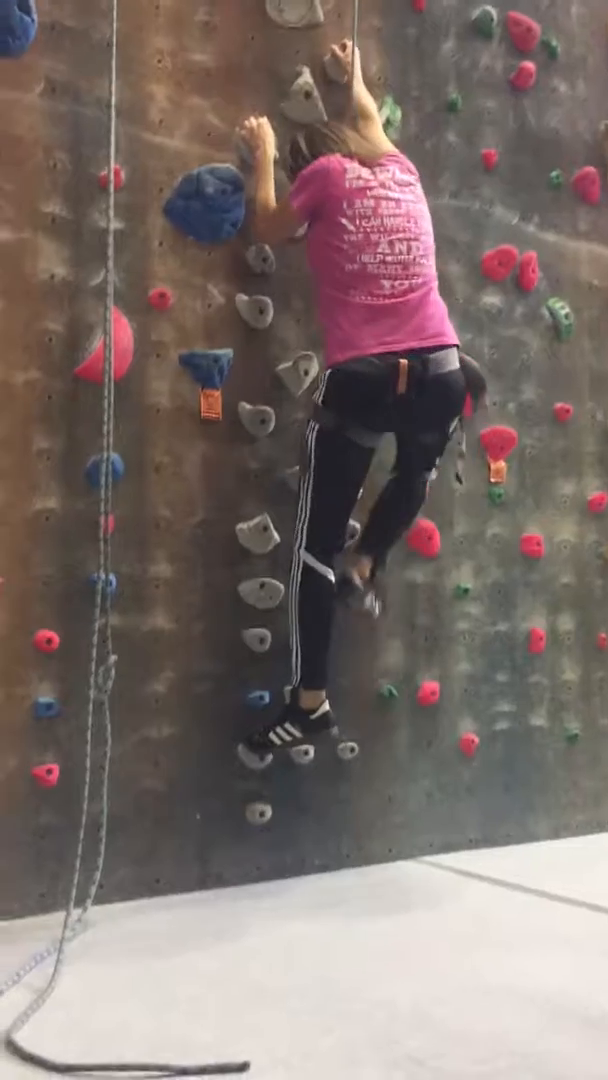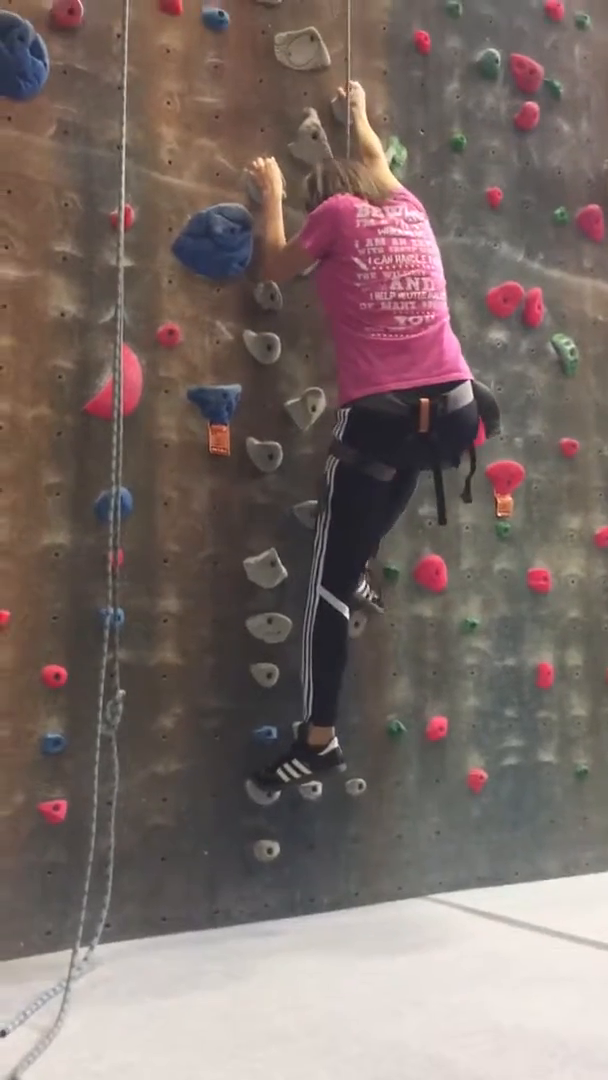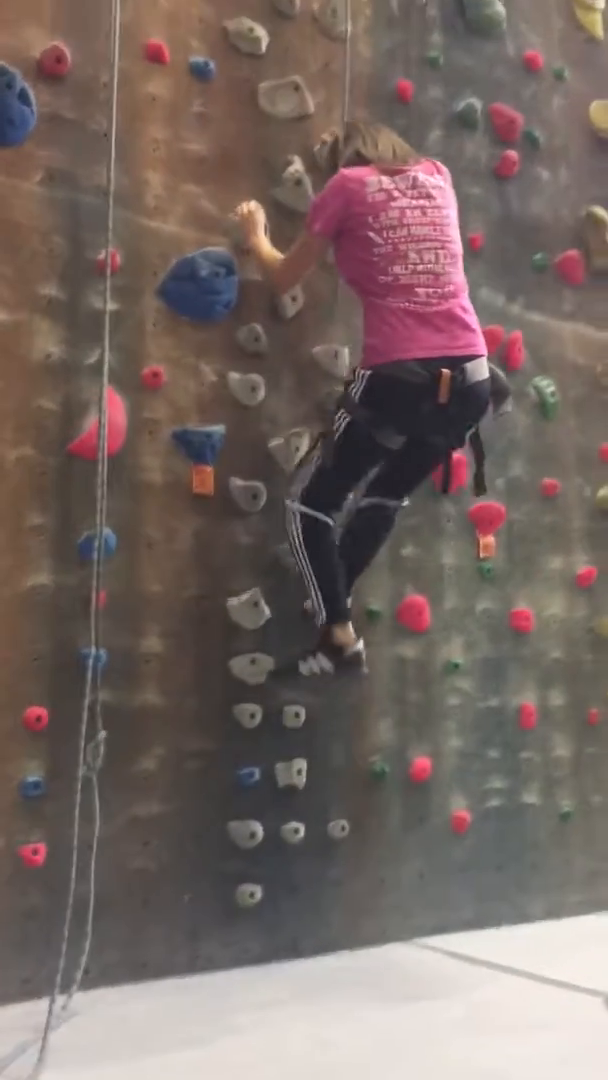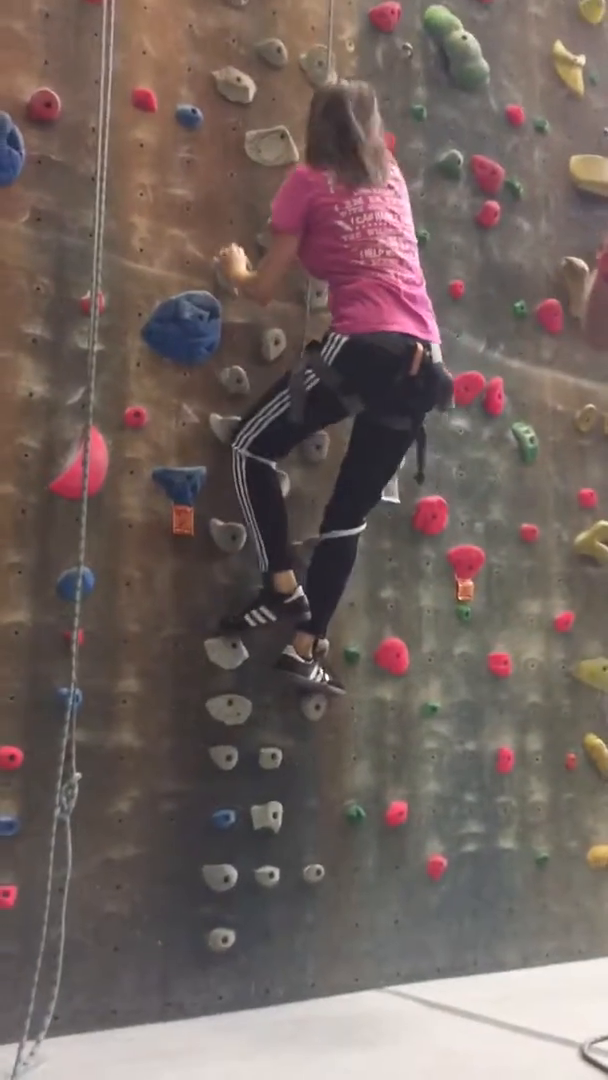
dt=0.7s
person 1, frame 1
left shoulder: (328, 172)
right shoulder: (401, 172)
left elbow: (267, 228)
right elbow: (370, 122)
left wrist: (263, 154)
right wrist: (354, 73)
left hip: (362, 379)
right hip: (438, 373)
left knee: (314, 544)
right knee: (418, 464)
left ankle: (309, 704)
right ankle: (365, 568)
person 1, frame 2
left shoulder: (338, 211)
right shoulder: (411, 207)
left elbow: (276, 266)
right elbow: (374, 160)
left wrist: (271, 194)
right wrist: (358, 110)
left hip: (379, 415)
right hip: (453, 409)
left knee: (328, 582)
left ankle: (318, 740)
right ankle: (363, 568)
person 1, frame 3
left shoulder: (347, 184)
right shoulder: (436, 177)
left elbow: (282, 277)
left wrist: (254, 237)
right wrist: (352, 138)
left hip: (399, 378)
right hip: (470, 379)
left knee: (308, 502)
right knee: (386, 495)
left ankle: (339, 638)
right ankle: (333, 603)
person 1, frame 4
left shoulder: (307, 182)
right shoulder: (391, 176)
left elbow: (264, 289)
left wrist: (233, 270)
left hip: (363, 348)
right hip: (422, 360)
left knee: (250, 447)
right knee: (350, 511)
left ankle: (283, 586)
right ankle: (307, 645)
